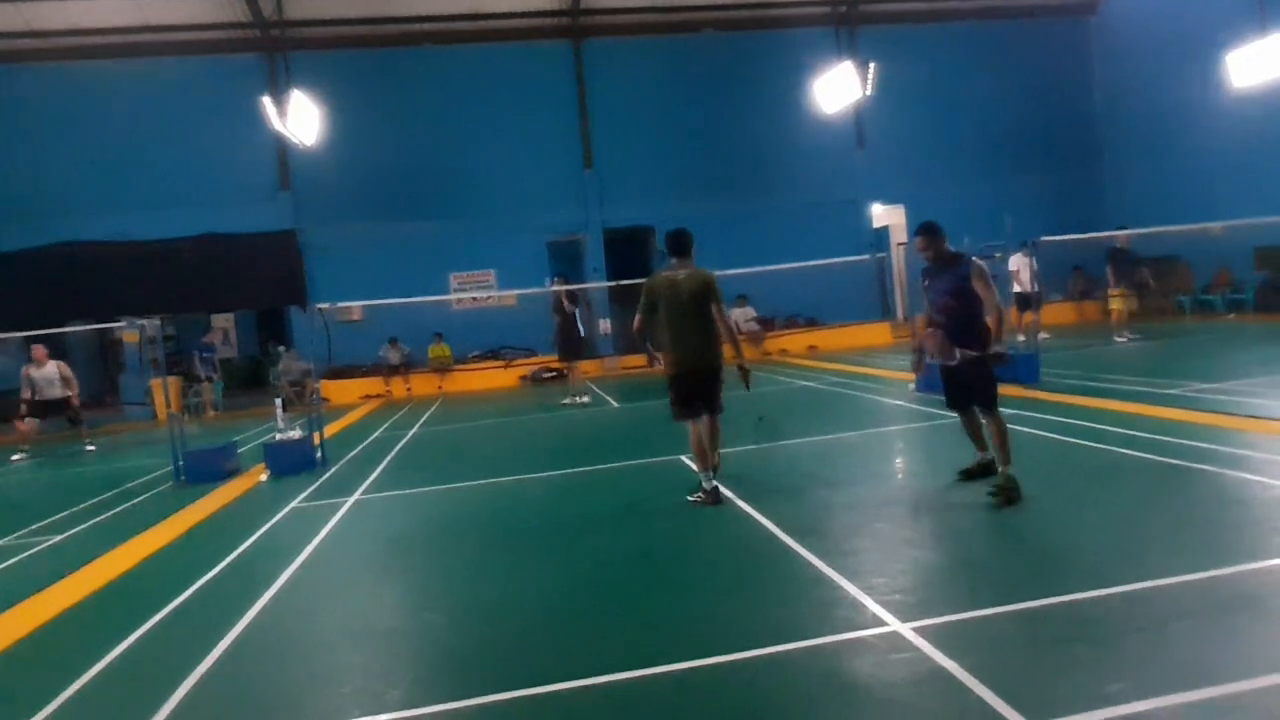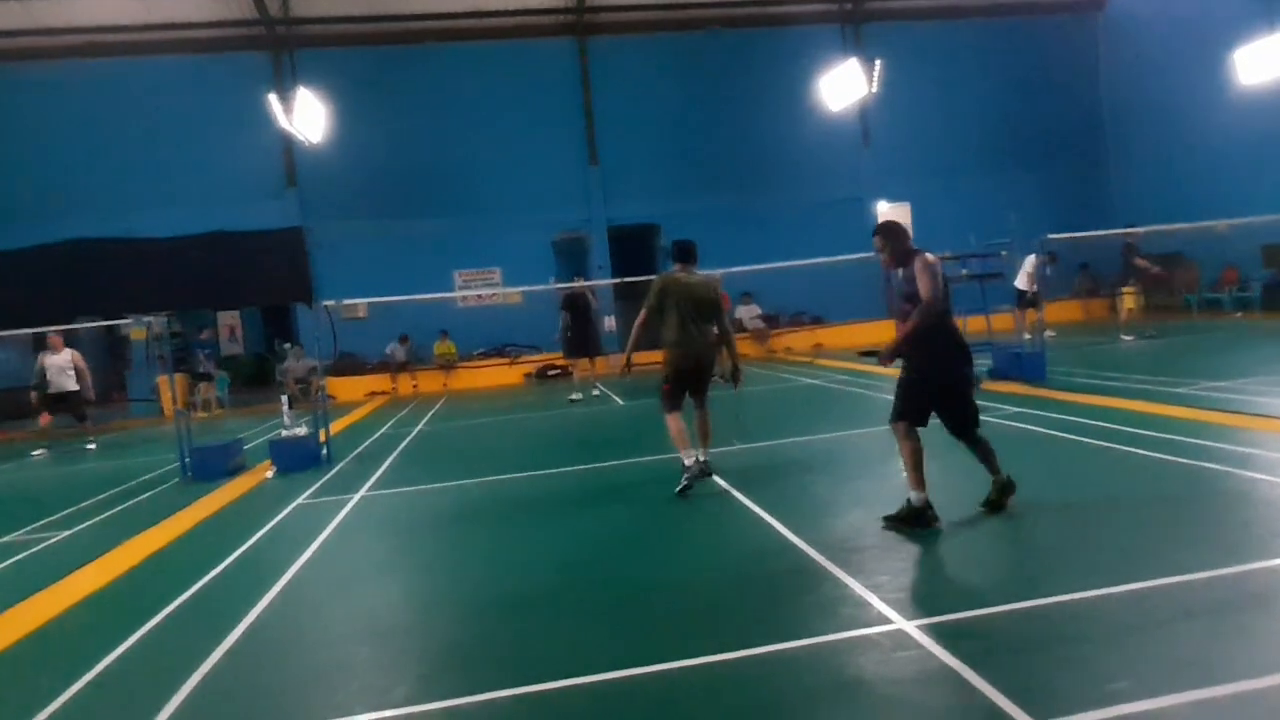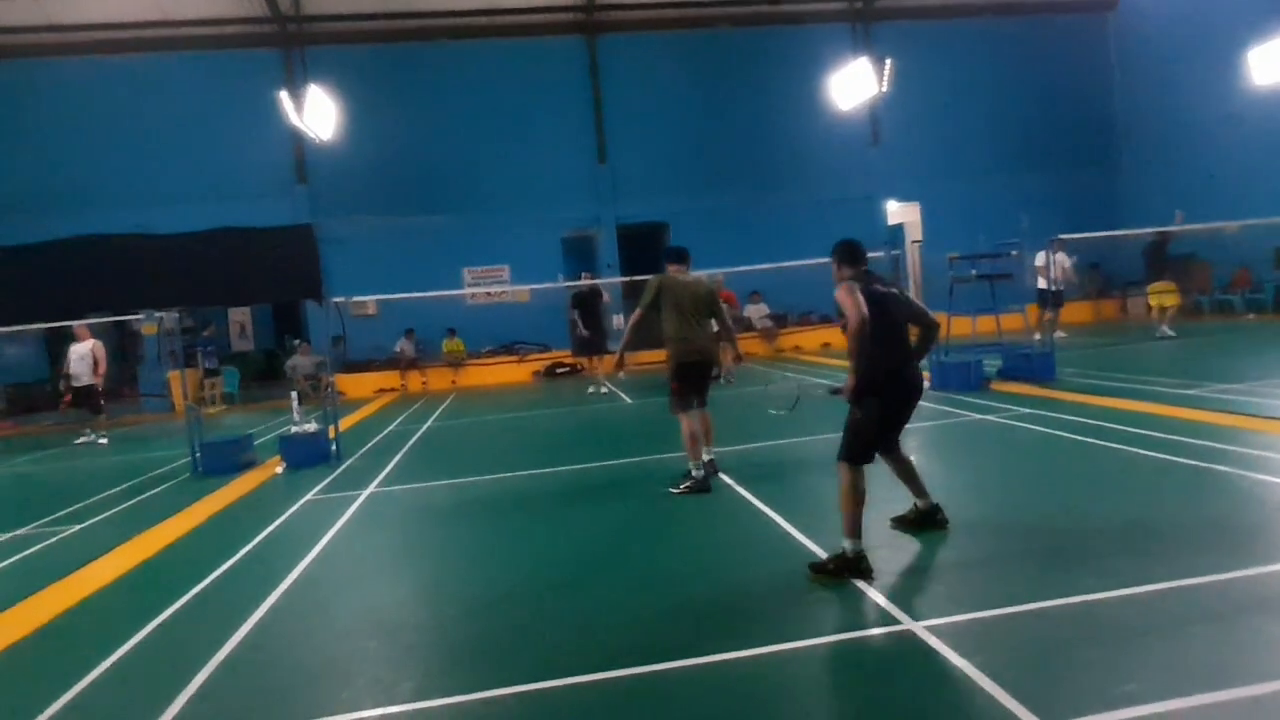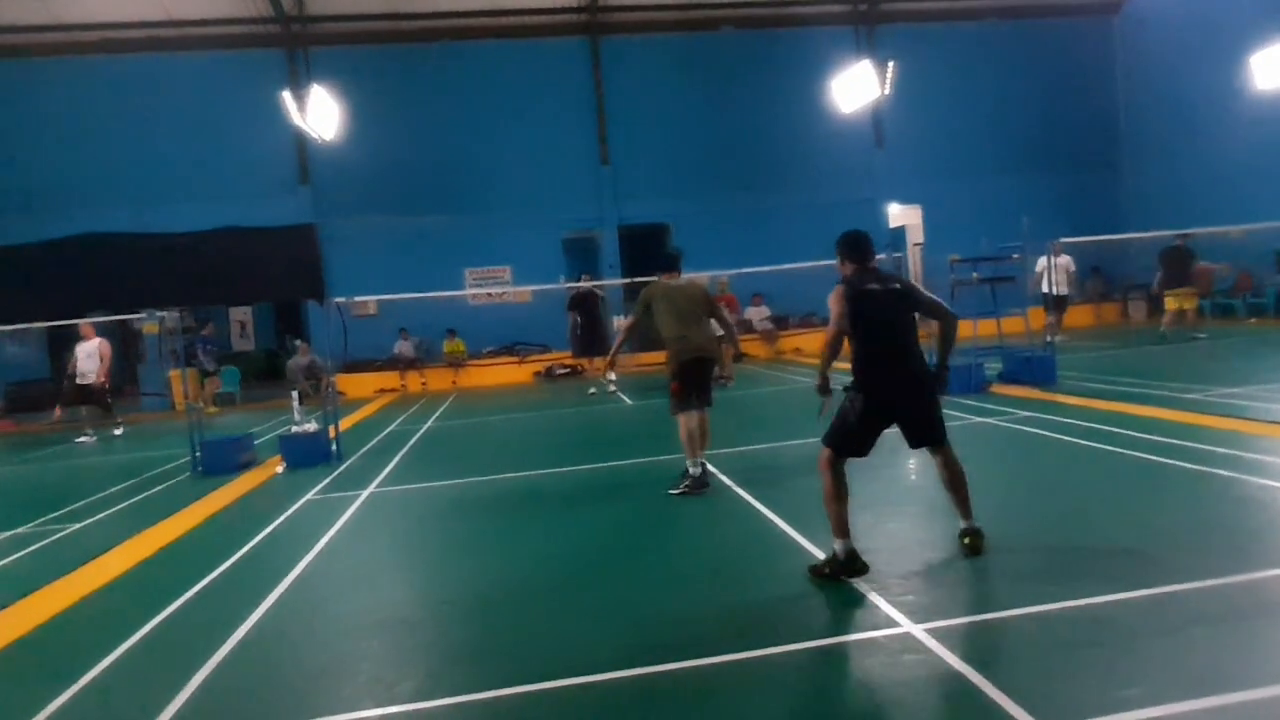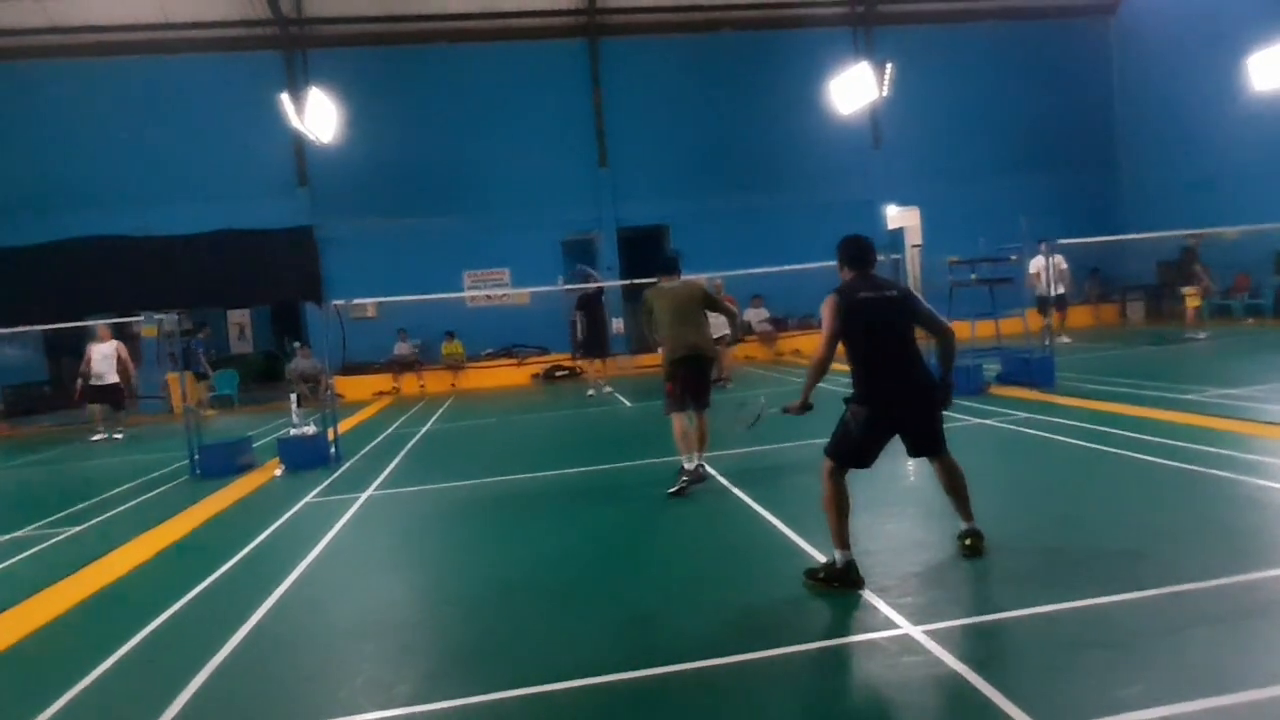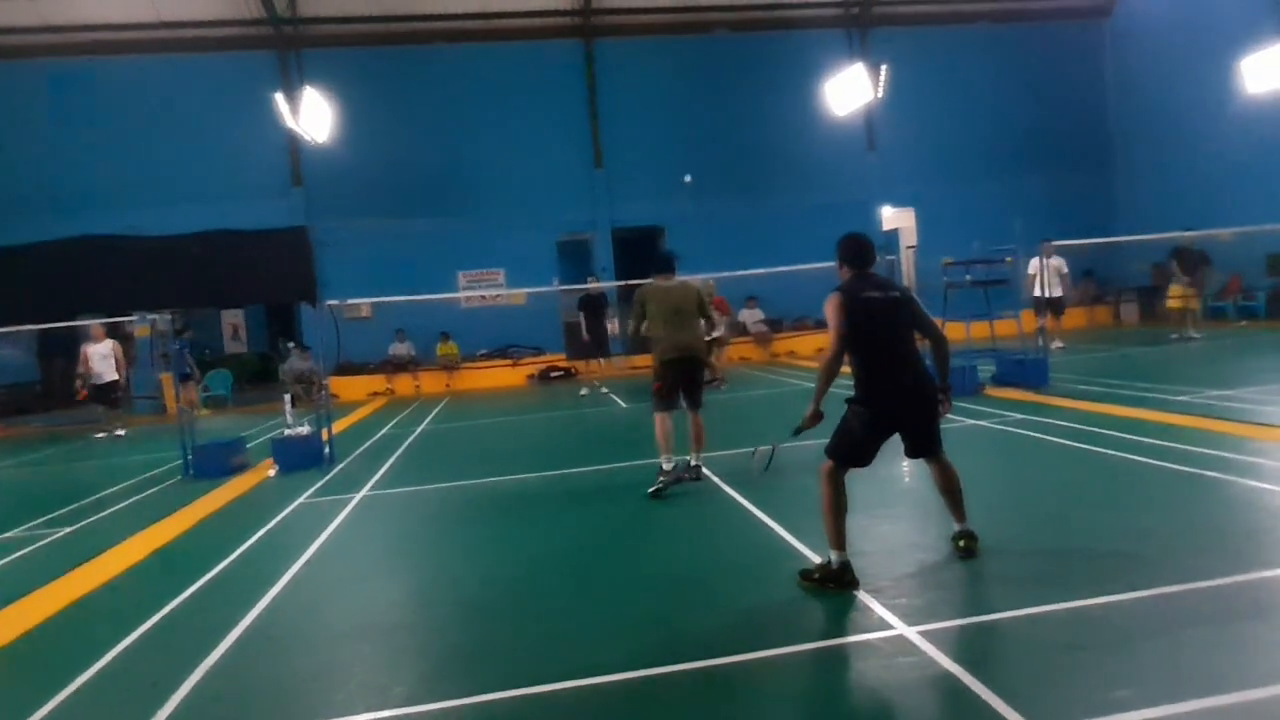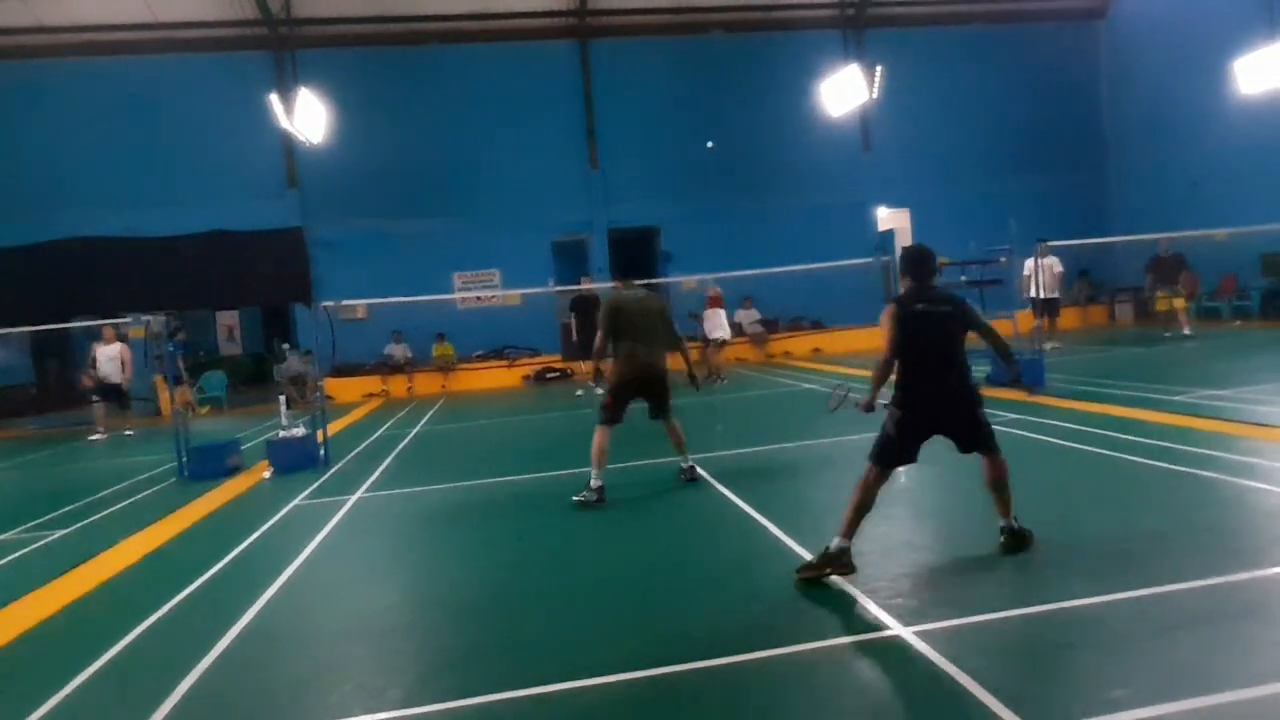
dt=0.5s
person 1, frame 1
left shoulder: (970, 266)
right shoulder: (927, 274)
left elbow: (994, 306)
left wrist: (996, 342)
right wrist: (920, 349)
left hip: (975, 351)
right hip: (949, 354)
left knee: (988, 409)
right knee: (962, 409)
left ankle: (1006, 477)
right ankle: (985, 460)
person 1, frame 2
left shoulder: (923, 262)
right shoulder: (905, 271)
left elbow: (930, 305)
left wrist: (897, 343)
left hip: (947, 361)
right hip: (918, 362)
left knee: (964, 431)
right knee: (902, 426)
left ankle: (1001, 482)
right ankle: (919, 505)
person 1, frame 3
left shoulder: (847, 288)
right shoulder: (890, 290)
left elbow: (860, 321)
right elbow: (930, 325)
left wrist: (854, 375)
left hip: (878, 386)
right hip: (908, 383)
left knee: (850, 463)
right knee: (887, 447)
left ankle: (852, 555)
right ankle: (927, 509)
person 1, frame 4
left shoulder: (843, 291)
right shoulder: (902, 285)
left elbow: (836, 333)
right elbow: (948, 317)
left wrist: (822, 376)
right wrist: (941, 368)
left hip: (872, 389)
right hip: (917, 382)
left knee: (829, 460)
right knee: (942, 451)
left ankle: (843, 554)
right ankle: (970, 529)
person 1, frame 5
left shoulder: (837, 300)
right shoulder: (901, 292)
left elbow: (825, 356)
right elbow: (946, 334)
left wrist: (804, 397)
right wrist: (945, 382)
left hip: (874, 400)
right hip: (919, 392)
left knee: (833, 471)
right knee: (941, 457)
left ankle: (843, 565)
right ankle: (970, 532)
person 1, frame 6
left shoulder: (839, 298)
right shoulder: (900, 293)
left elbow: (835, 353)
right elbow: (938, 340)
left wrist: (816, 404)
right wrist: (942, 386)
left hip: (874, 399)
right hip: (919, 392)
left knee: (831, 471)
right knee: (936, 458)
left ankle: (838, 565)
right ankle: (964, 533)
person 1, frame 7
left shoulder: (897, 309)
right shoulder: (959, 304)
left elbow: (888, 359)
right elbow: (1000, 344)
left wrist: (871, 396)
right wrist: (1014, 372)
left hip: (912, 404)
right hip: (960, 398)
left knee: (874, 474)
right knee: (992, 454)
left ankle: (838, 551)
right ankle: (1009, 529)
person 2, frame 1
left shoulder: (654, 283)
right shoulder: (705, 278)
left elbow: (638, 326)
right elbow: (723, 321)
right wrist: (740, 360)
left hip: (678, 362)
right hip: (710, 359)
left knee: (693, 422)
right knee: (712, 414)
left ankle: (709, 487)
right ankle: (713, 464)
person 2, frame 2
left shoulder: (664, 282)
right shoulder: (710, 286)
left elbow: (641, 321)
right elbow: (724, 329)
left wrist: (628, 354)
right wrist: (735, 363)
left hip: (678, 356)
right hip: (706, 355)
left knee: (672, 411)
right knee: (701, 406)
left ankle: (690, 463)
right ankle: (703, 460)
person 2, frame 3
left shoulder: (659, 282)
right shoulder: (704, 285)
left elbow: (635, 319)
right elbow: (724, 323)
left wrist: (620, 352)
right wrist: (735, 350)
left hip: (681, 354)
right hip: (707, 352)
left knee: (685, 413)
right knee: (701, 406)
left ankle: (698, 475)
right ankle: (708, 460)
person 2, frame 4
left shoulder: (652, 291)
right shoulder: (698, 288)
left elbow: (628, 325)
right elbow: (725, 321)
left wrist: (613, 354)
right wrist: (736, 348)
left hip: (682, 354)
right hip: (708, 351)
left knee: (683, 412)
right knee: (701, 409)
left ankle: (695, 473)
right ankle: (699, 464)
person 2, frame 5
left shoulder: (650, 295)
right shoulder: (696, 288)
left elbow: (650, 329)
right elbow: (731, 312)
left hip: (676, 354)
right hip: (704, 351)
left knee: (678, 412)
right knee: (699, 411)
left ankle: (690, 467)
right ankle: (698, 463)
person 2, frame 6
left shoulder: (644, 292)
right shoulder: (691, 289)
left elbow: (633, 330)
right elbow: (709, 322)
left wrist: (647, 328)
left hip: (667, 354)
right hip: (695, 352)
left knee: (662, 412)
right knee: (694, 410)
left ankle: (668, 468)
right ankle: (695, 464)
person 2, frame 7
left shoulder: (613, 302)
right shoulder: (656, 301)
left elbow: (600, 343)
right elbow: (676, 338)
left wrist: (596, 362)
right wrist: (690, 368)
left hip: (624, 372)
right hip: (655, 370)
left knee: (603, 427)
right knee: (668, 419)
left ankle: (595, 487)
right ankle: (687, 467)
